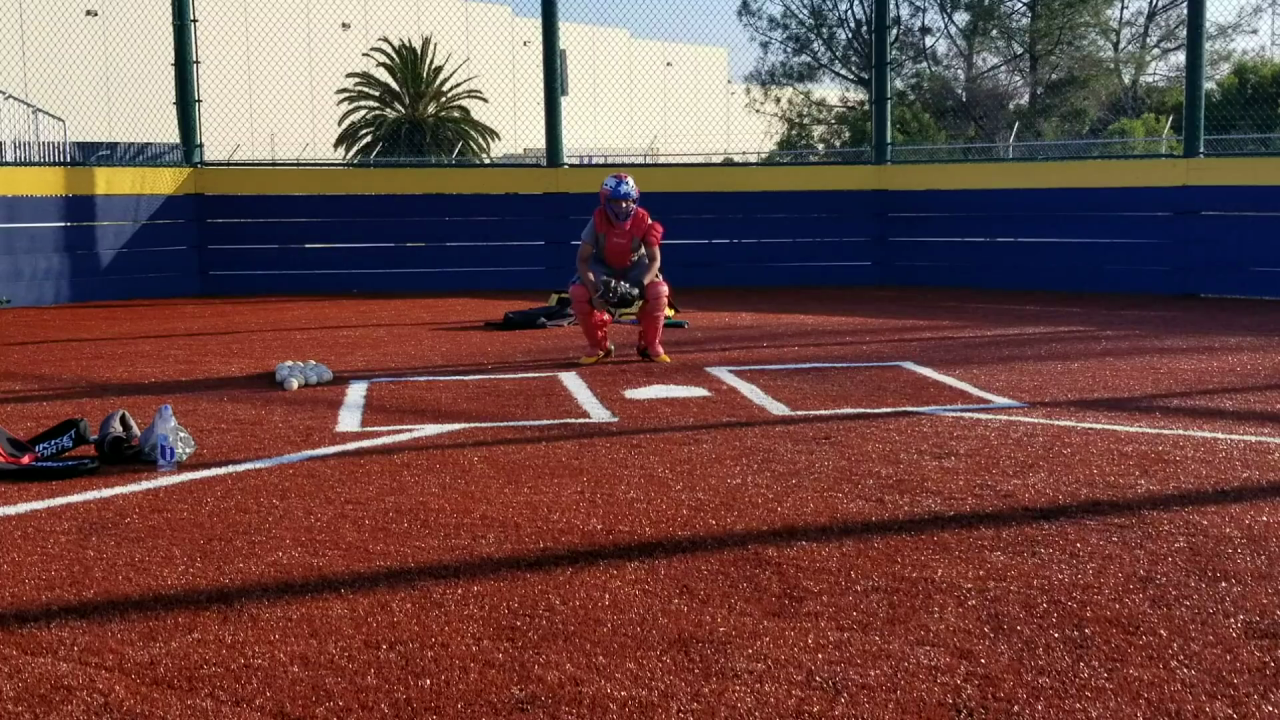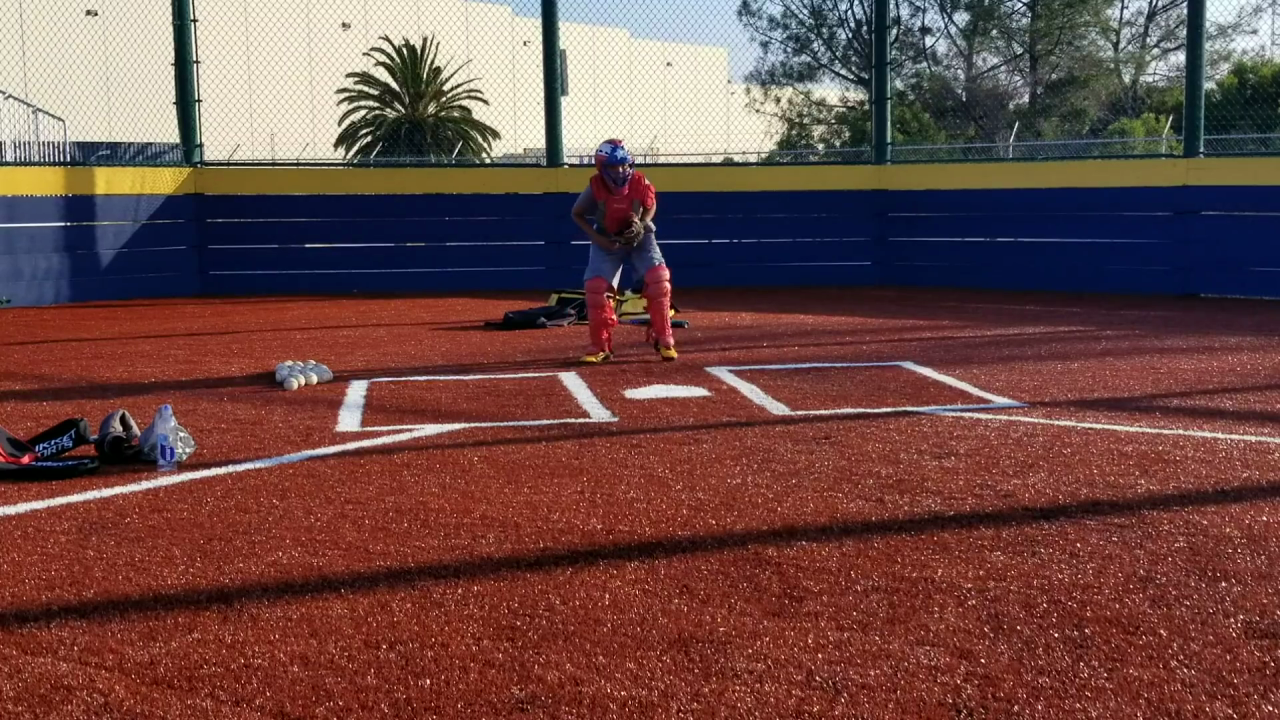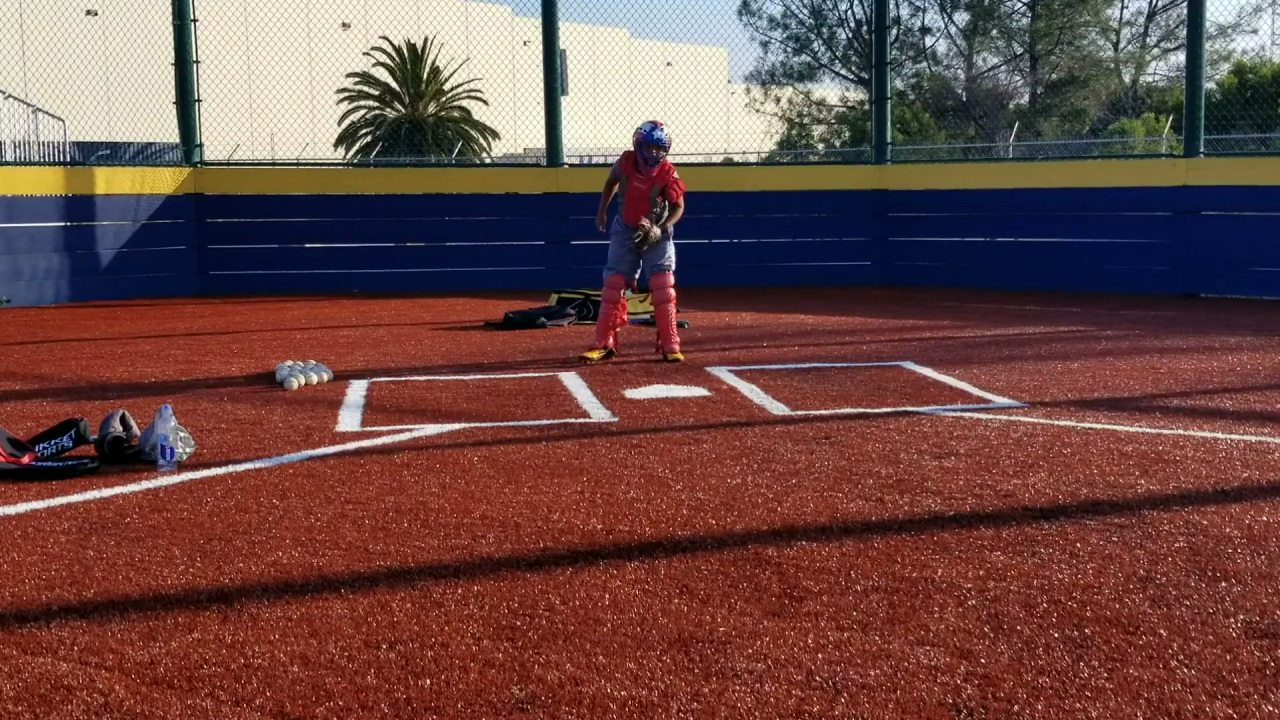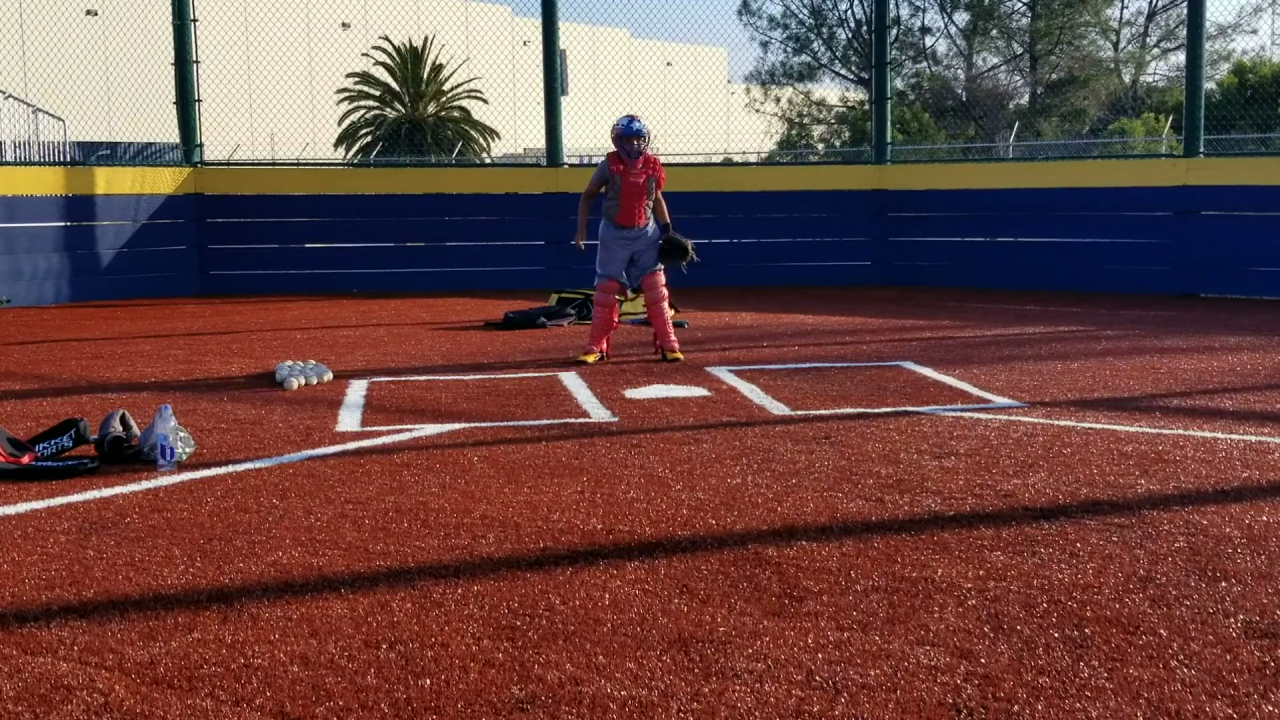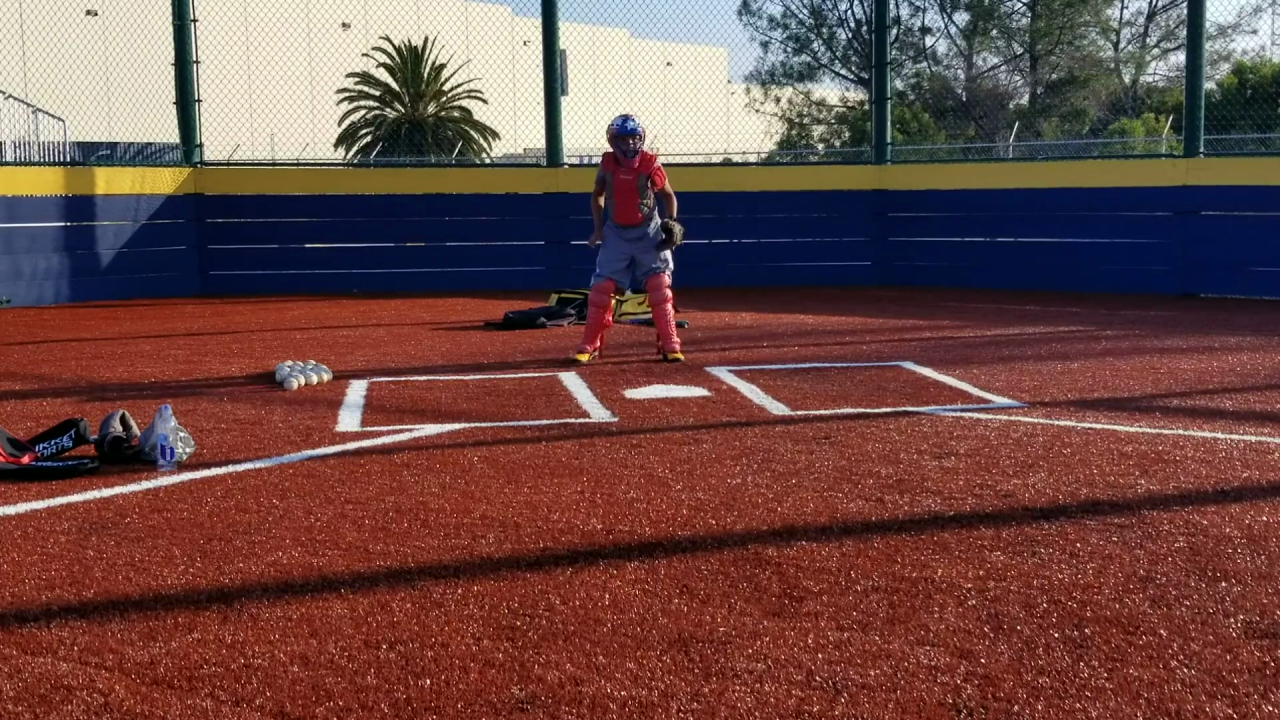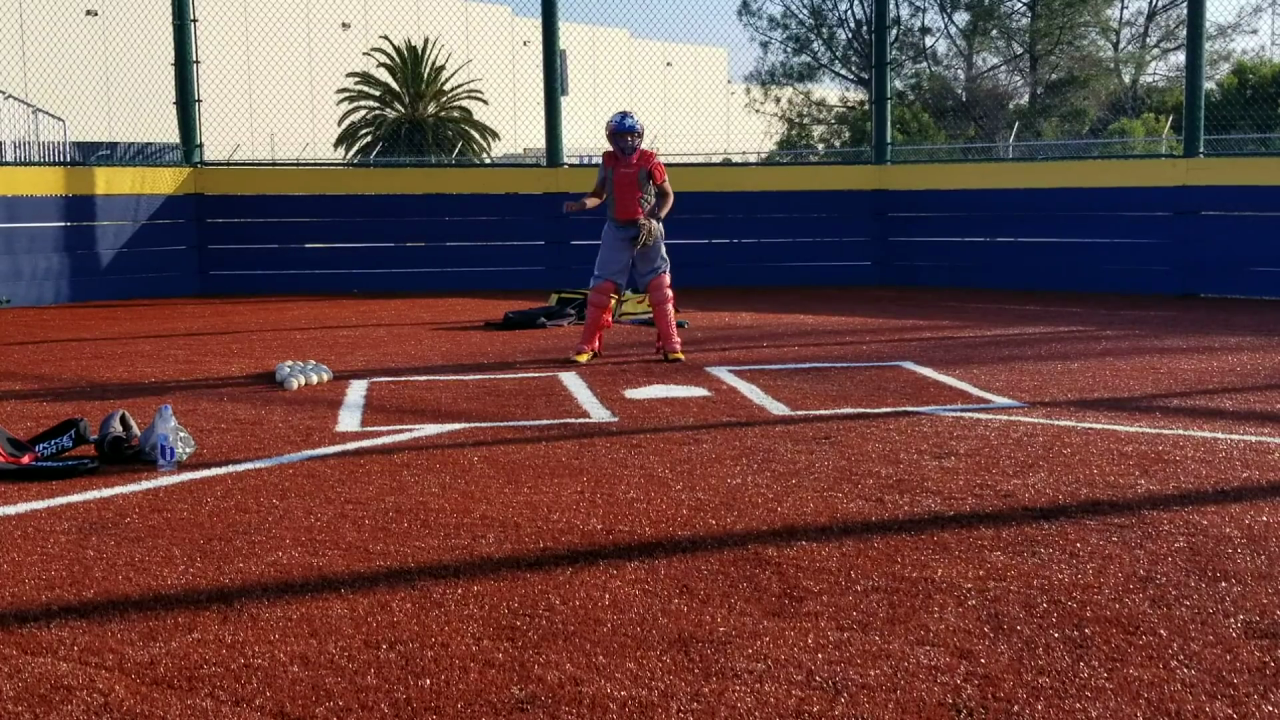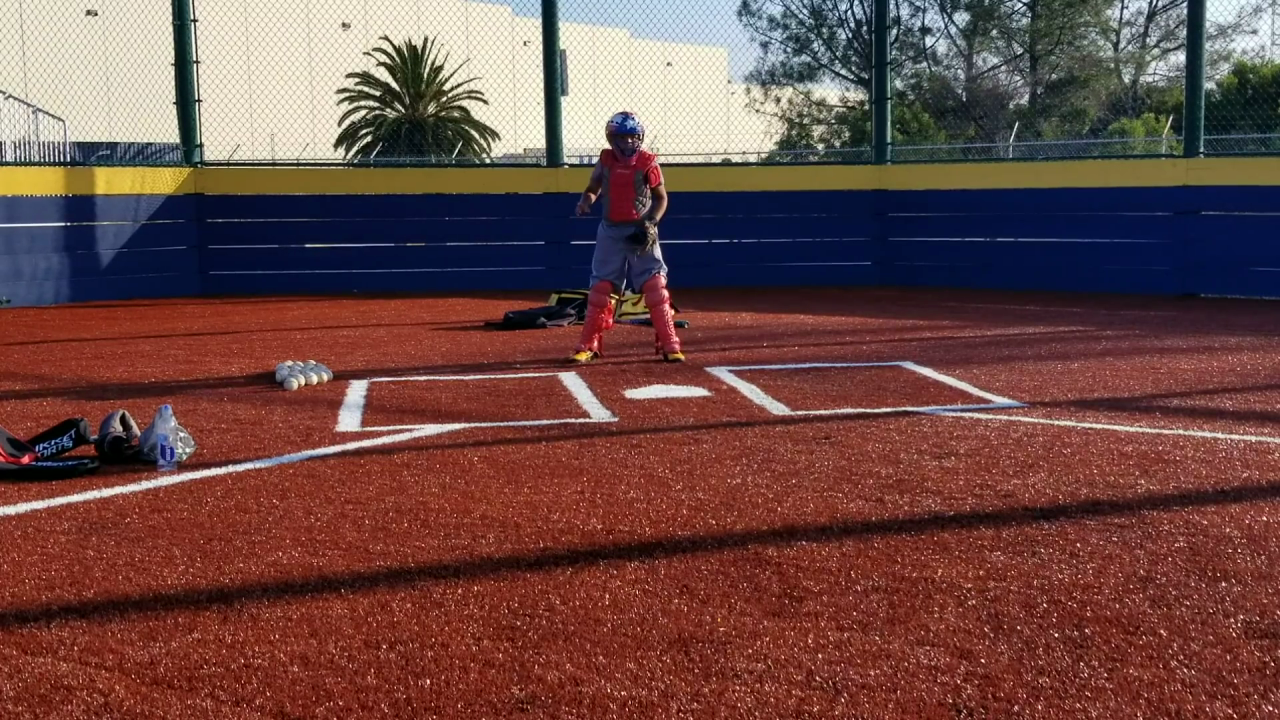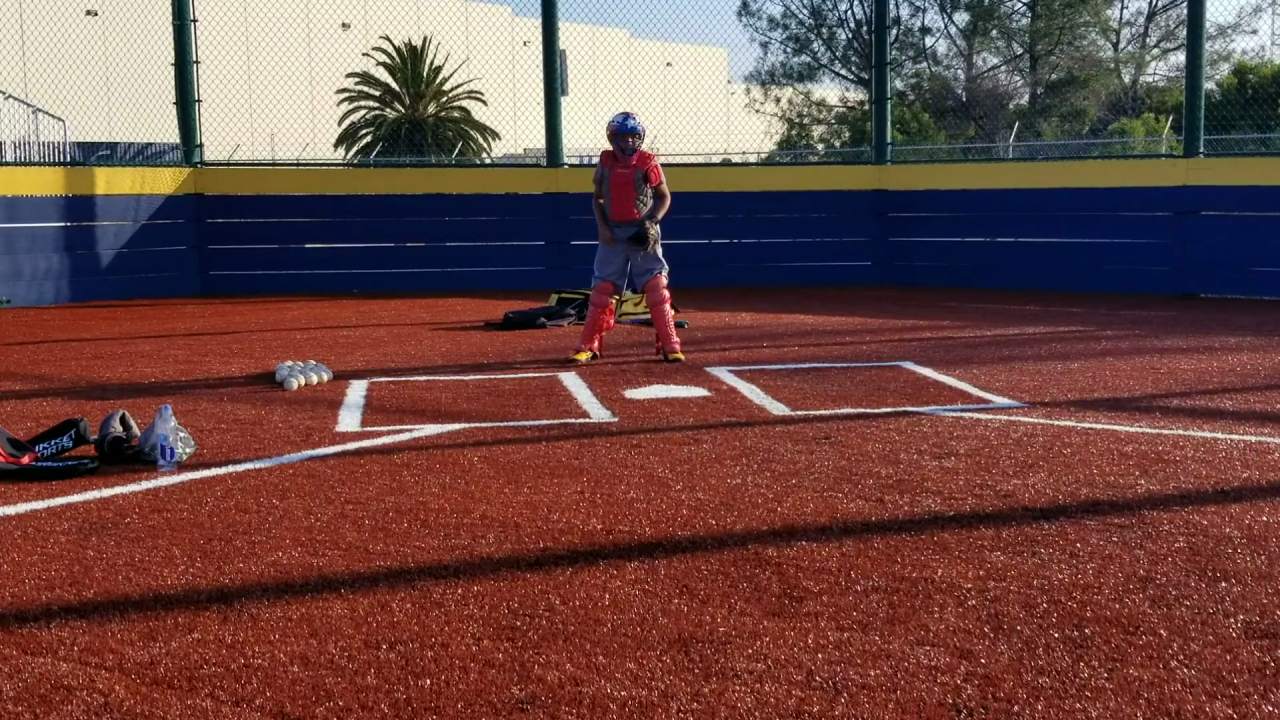
dt=0.5s
person 1, frame 1
left shoulder: (643, 221)
right shoulder: (598, 221)
left elbow: (655, 259)
right elbow: (582, 260)
left wrist: (639, 286)
right wrist: (593, 291)
left hip: (636, 266)
right hip: (603, 267)
left knee: (658, 292)
right knee: (579, 293)
left ankle: (651, 347)
right ankle: (598, 347)
person 1, frame 2
left shoulder: (640, 184)
right shoulder: (595, 187)
left elbow: (651, 205)
right elbow: (577, 214)
left wrist: (642, 222)
right wrist: (596, 237)
left hip: (638, 236)
right hip: (606, 238)
left knee: (658, 281)
right knee: (596, 288)
left ankle: (664, 341)
right ankle: (599, 348)
person 1, frame 3
left shoulder: (668, 174)
right shoulder: (625, 163)
left elbow: (678, 206)
right elbow: (611, 182)
left wrist: (661, 229)
right wrist: (601, 213)
left hip: (655, 234)
right hip: (624, 230)
left knee: (663, 286)
right knee: (613, 284)
left ankle: (670, 346)
right ankle: (603, 344)
person 1, frame 4
left shoulder: (653, 166)
right shoulder: (609, 165)
right elbow: (588, 195)
left wrist: (668, 230)
right wrist: (582, 229)
left hip: (646, 233)
right hip: (614, 233)
left knee: (655, 287)
right knee: (606, 289)
left ankle: (668, 345)
right ankle: (596, 347)
person 1, frame 5
left shoulder: (651, 164)
right shoulder: (607, 164)
left elbow: (668, 195)
right elbow: (597, 195)
left wrist: (671, 222)
right wrist: (598, 229)
left hip: (648, 232)
right hip: (616, 233)
left knee: (660, 288)
right knee: (602, 288)
left ankle: (670, 346)
right ankle: (589, 346)
person 1, frame 6
left shoulder: (650, 161)
right shoulder: (608, 162)
left elbow: (667, 194)
right elbow: (598, 195)
left wrist: (656, 219)
right wrist: (581, 205)
left hip: (647, 232)
right hip: (616, 231)
left knee: (659, 287)
right knee: (601, 288)
left ankle: (671, 346)
right ankle: (588, 346)
person 1, frame 7
left shoulder: (648, 163)
right shoulder: (605, 160)
left elbow: (661, 198)
right elbow: (593, 189)
left wrist: (652, 223)
right wrist: (585, 202)
left hip: (641, 232)
right hip: (610, 231)
left knee: (656, 287)
right knee: (600, 289)
left ankle: (670, 346)
right ankle: (587, 347)
person 1, frame 8
left shoulder: (648, 162)
right shoulder: (605, 162)
left elbow: (664, 196)
right elbow: (598, 197)
left wrist: (653, 221)
right wrist: (601, 226)
left hip: (643, 233)
right hip: (613, 233)
left knee: (656, 287)
right knee: (602, 289)
left ankle: (670, 346)
right ankle: (588, 346)
